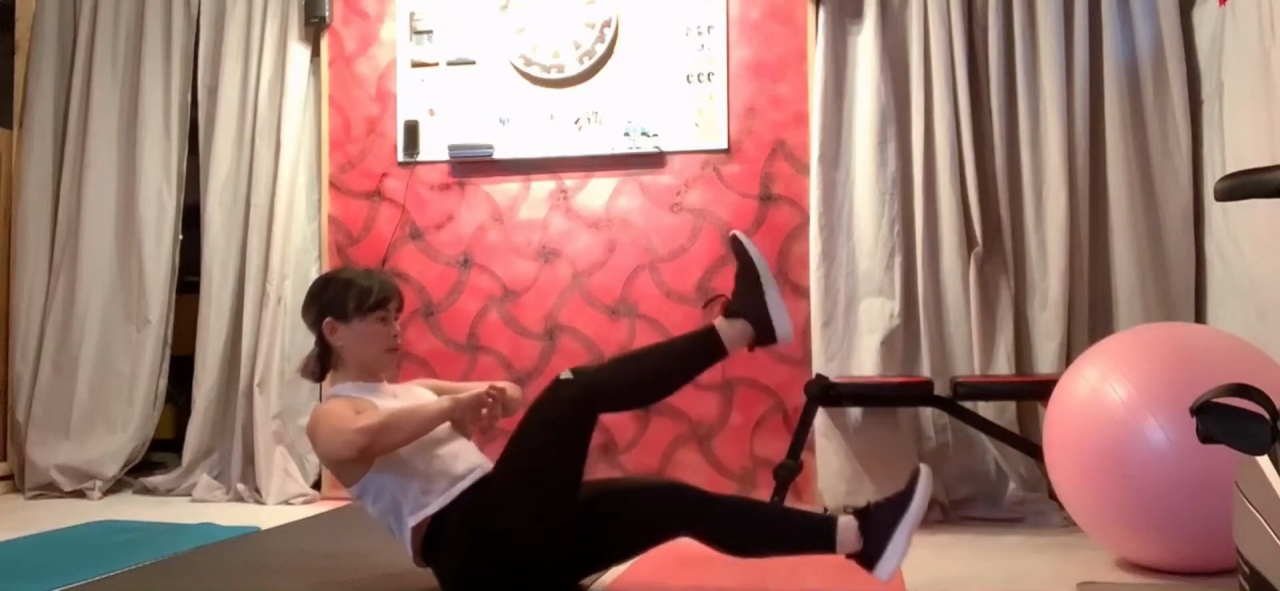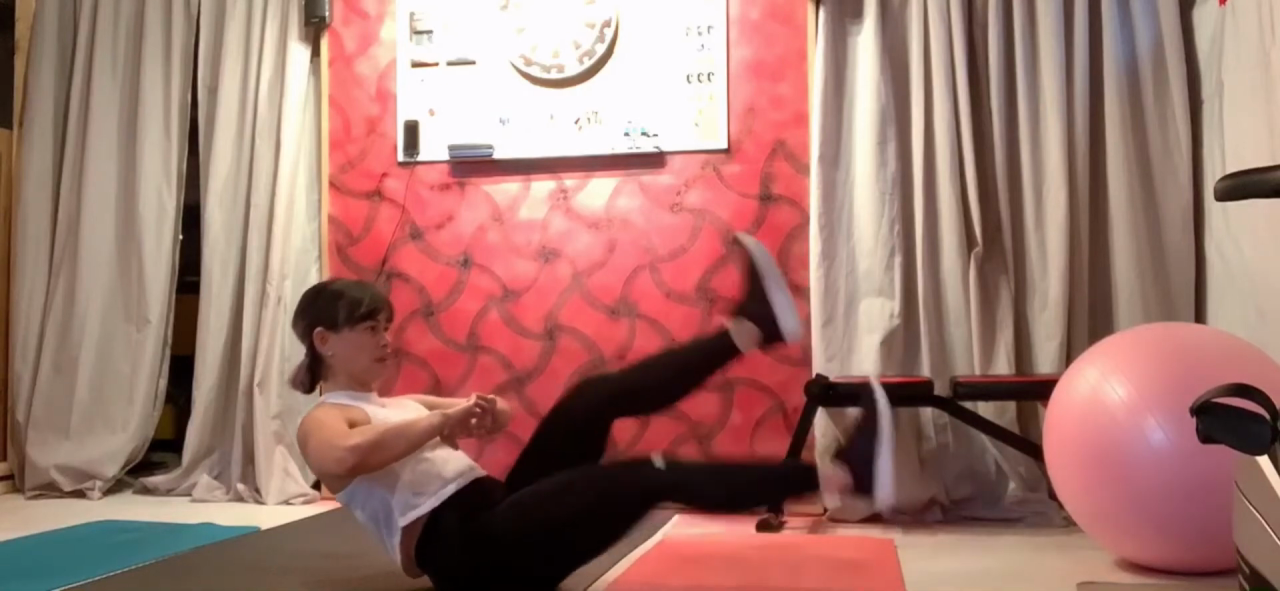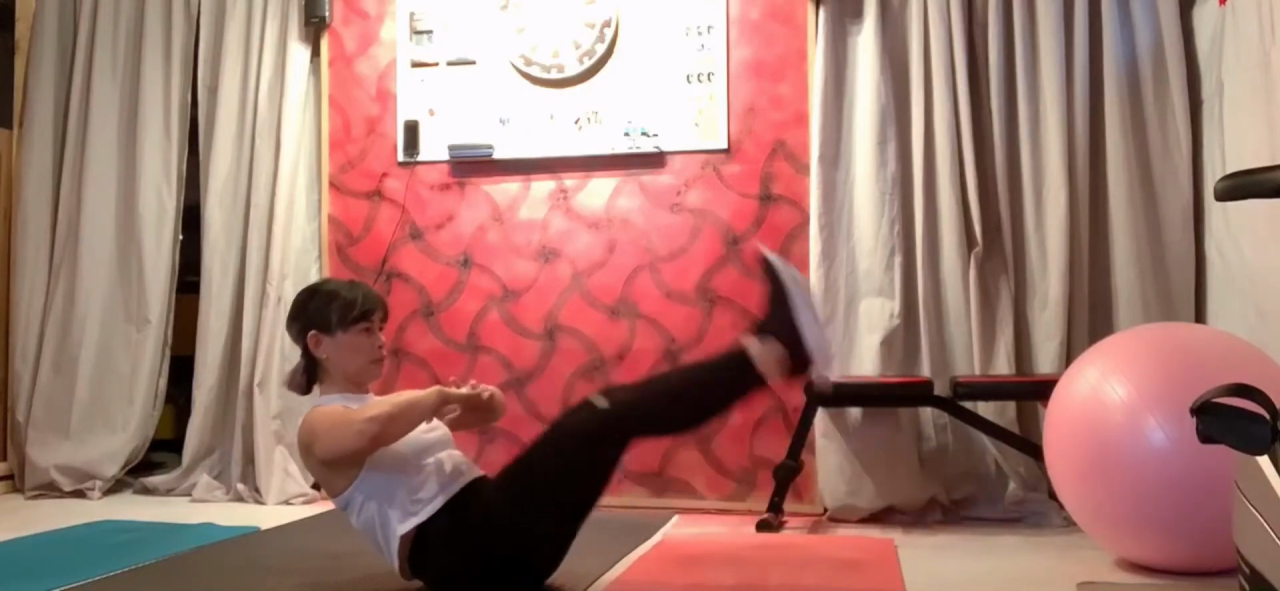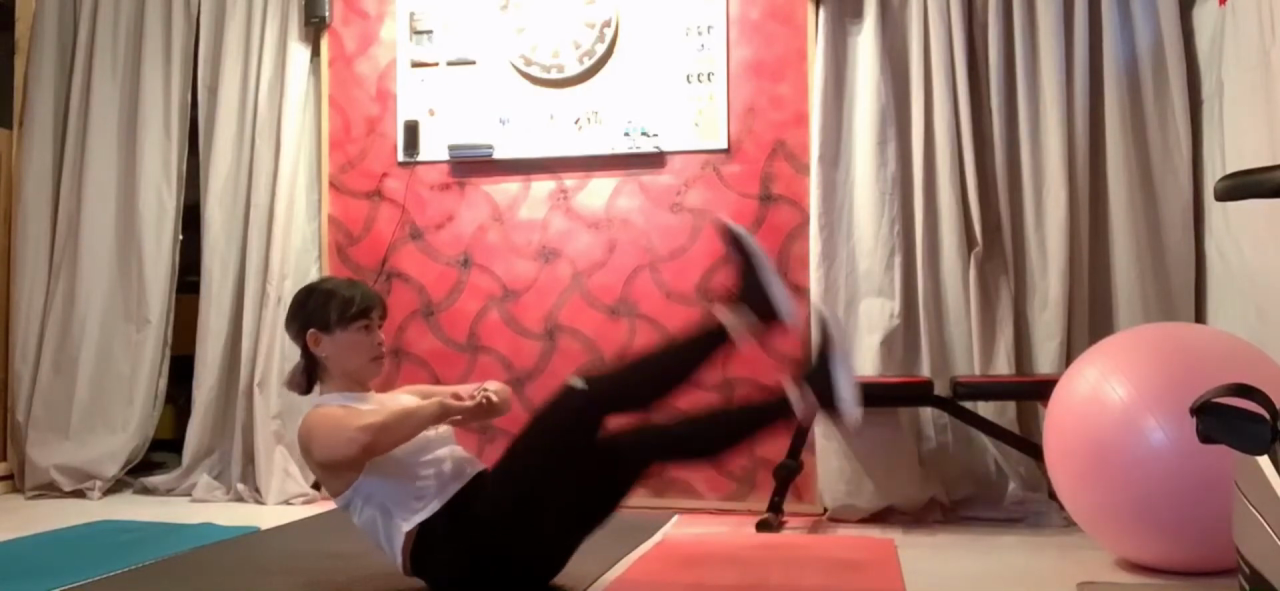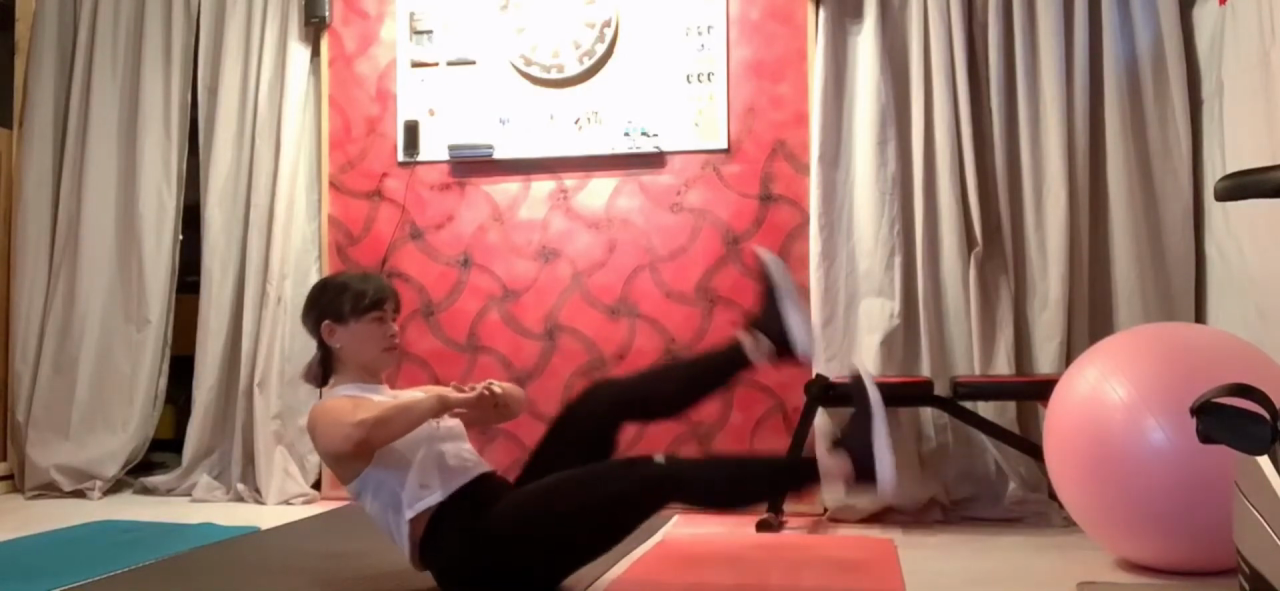
dt=1s
person 1, frame 1
left shoulder: (407, 389)
right shoulder: (332, 415)
left elbow: (511, 397)
right elbow: (353, 442)
left wrist: (482, 396)
right wrist: (453, 407)
left hip: (517, 535)
left knee: (676, 502)
right knee: (575, 389)
left ankle: (856, 537)
right ankle: (739, 327)
person 1, frame 2
left shoulder: (393, 405)
right shoulder: (323, 424)
left elbow: (493, 411)
right elbow: (347, 457)
left wrist: (480, 407)
right wrist: (443, 423)
left hip: (503, 521)
left knee: (592, 397)
right knee: (647, 476)
left ankle: (748, 330)
right ankle: (837, 476)
person 1, frame 3
left shoulder: (385, 407)
right shoulder: (322, 426)
left elbow: (489, 413)
right elbow: (367, 434)
left wrist: (476, 400)
right wrist: (439, 398)
left hip: (497, 531)
left knee: (608, 412)
right knee: (604, 414)
left ankle: (772, 353)
right ankle: (768, 356)
person 1, frame 4
left shoulder: (398, 400)
right shoulder: (321, 426)
left elbow: (502, 395)
right elbow: (357, 440)
left wrist: (483, 397)
right wrist: (442, 408)
left hip: (507, 537)
left knee: (636, 443)
right knee: (585, 398)
left ankle: (803, 396)
right ankle: (740, 318)
person 1, frame 5
left shoulder: (407, 401)
right shoulder: (331, 415)
left elbow: (515, 401)
right elbow: (356, 435)
left wrist: (487, 394)
right wrist: (440, 401)
left hip: (508, 520)
left knee: (605, 400)
right knee: (654, 474)
left ankle: (761, 342)
right ankle: (837, 466)
